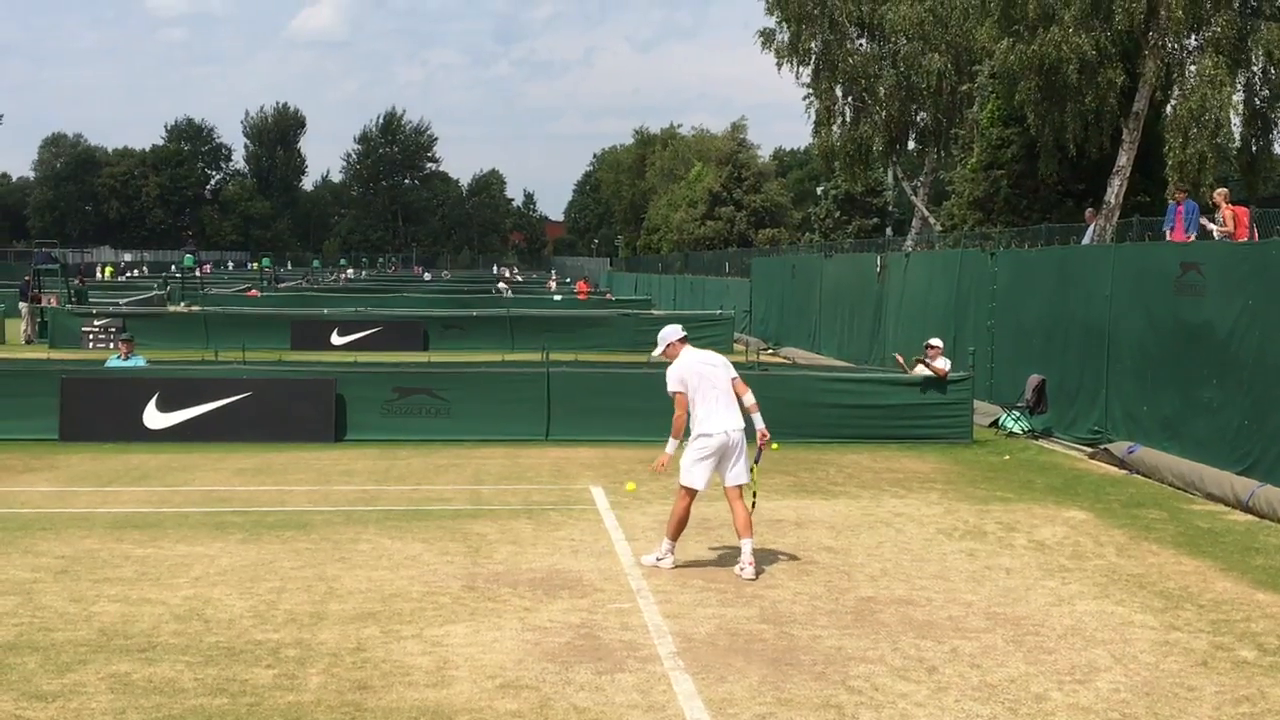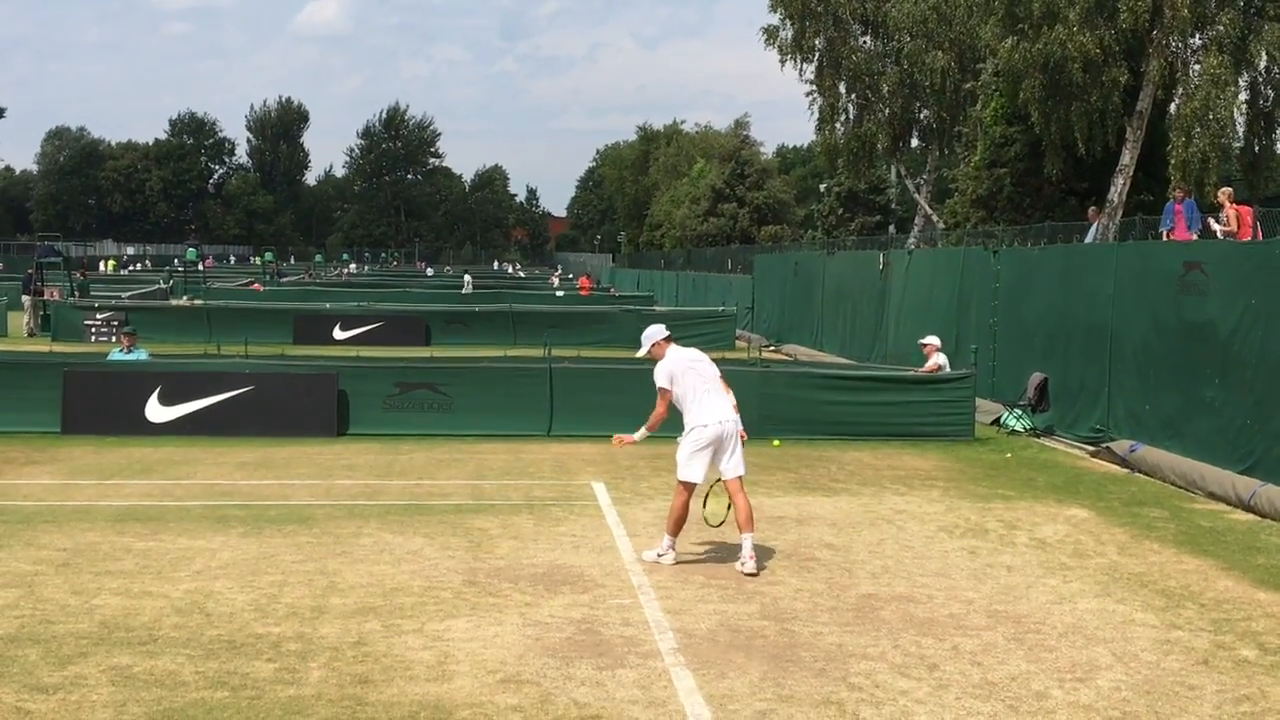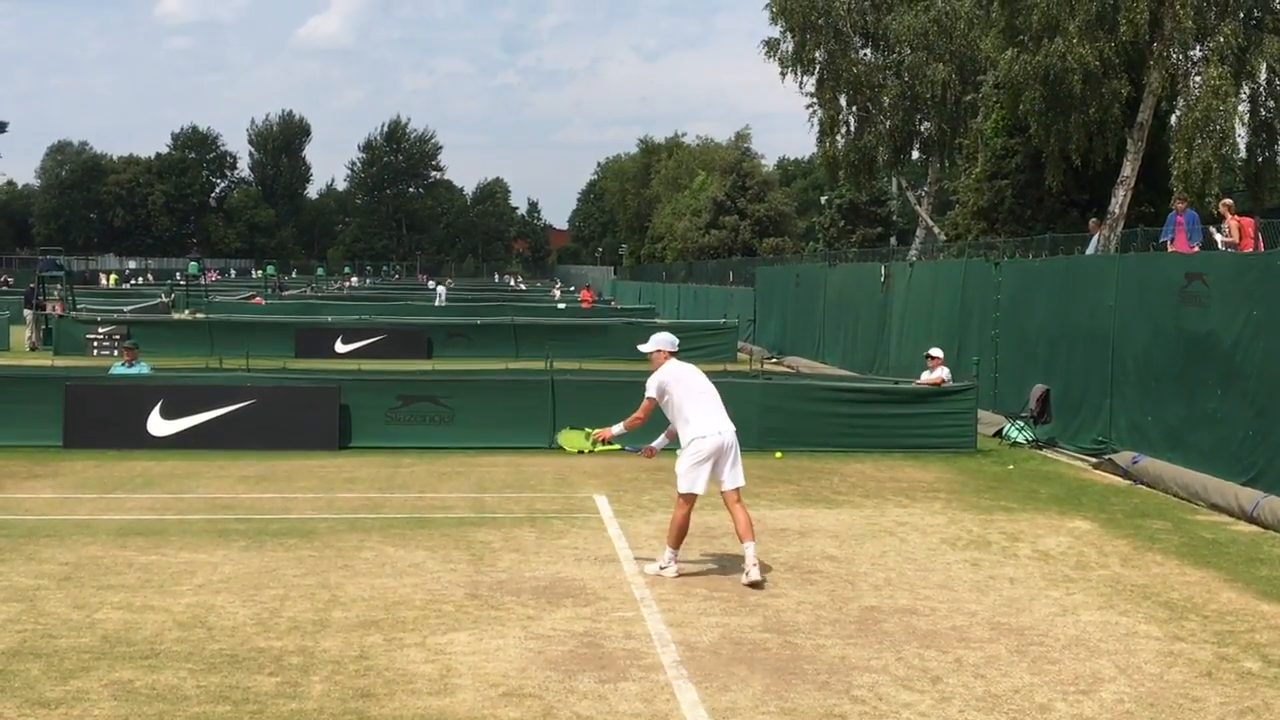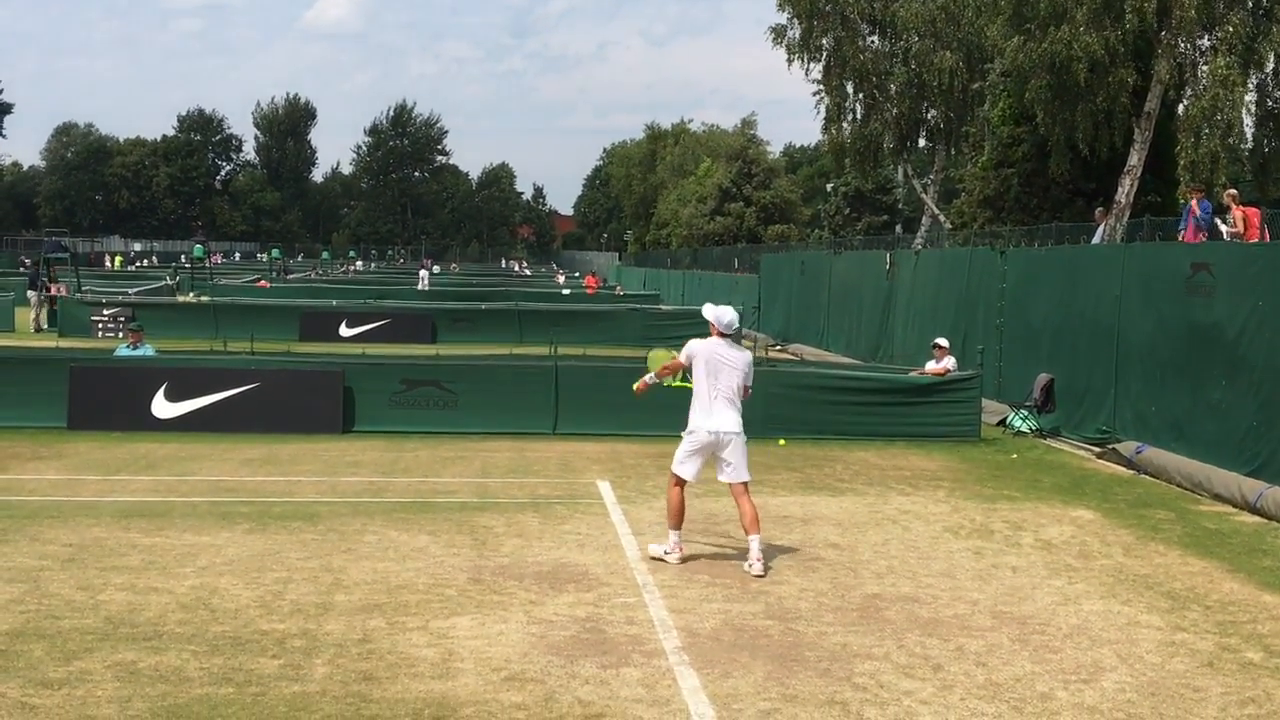
dt=1s
person 1, frame 1
left shoulder: (676, 368)
right shoulder: (717, 357)
left elbow: (681, 415)
right elbow: (745, 392)
left wrist: (668, 451)
right wrist: (759, 426)
left hip: (707, 436)
right hip: (735, 432)
left knee: (685, 496)
right knee: (736, 497)
left ankle: (665, 554)
right ankle: (747, 560)
person 1, frame 2
left shoulder: (664, 366)
right shoulder: (699, 355)
left elbow: (661, 412)
right elbow: (727, 392)
left wrist: (637, 436)
right wrist: (739, 425)
left hip: (702, 428)
right hip: (728, 423)
left knee: (683, 491)
right knee: (736, 490)
left ankle: (666, 550)
right ankle: (748, 555)
person 1, frame 3
left shoulder: (659, 376)
right shoulder: (691, 370)
left elbow: (640, 417)
left wrist: (613, 431)
right wrist: (657, 445)
left hip: (701, 440)
right hip: (726, 434)
left knee: (684, 503)
right knee: (734, 502)
left ankle: (669, 563)
right ankle: (752, 565)
person 1, frame 4
left shoulder: (697, 347)
right shoulder: (746, 357)
left elbow: (670, 369)
left wrist: (648, 379)
left hip: (701, 430)
right hip: (732, 431)
left knee: (676, 484)
right knee: (742, 494)
left ankle: (673, 547)
right ankle: (755, 557)
